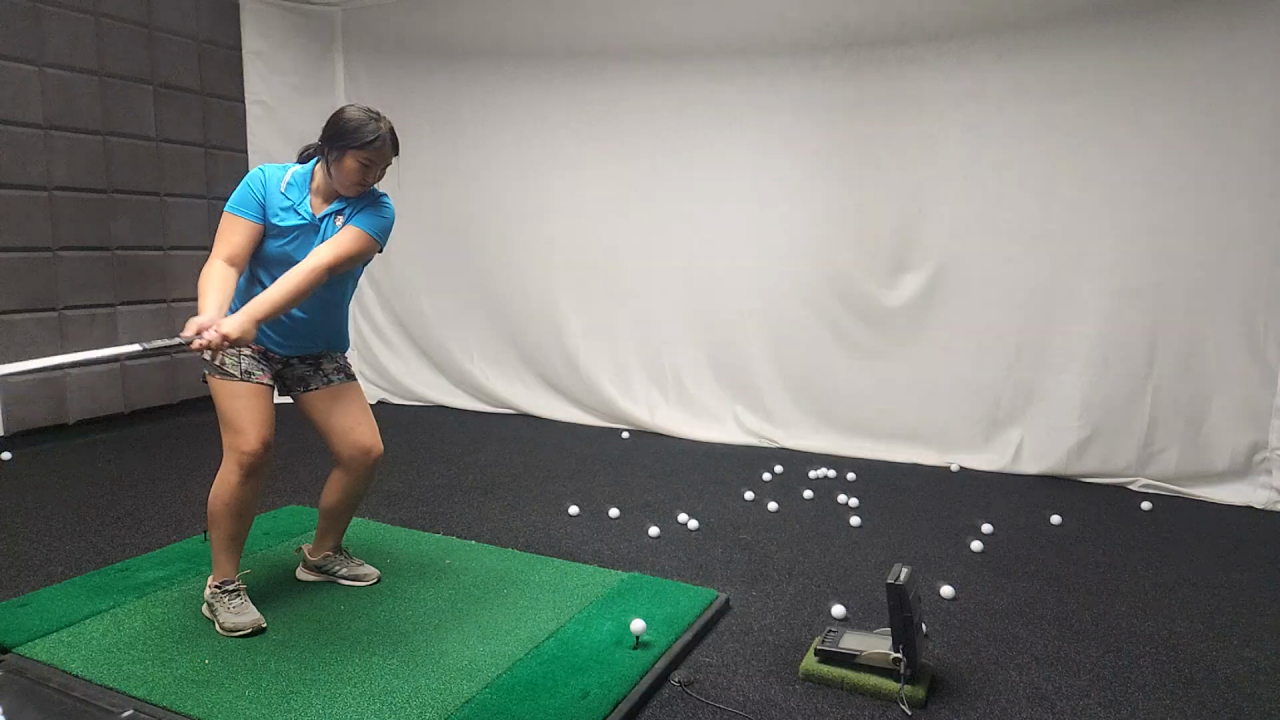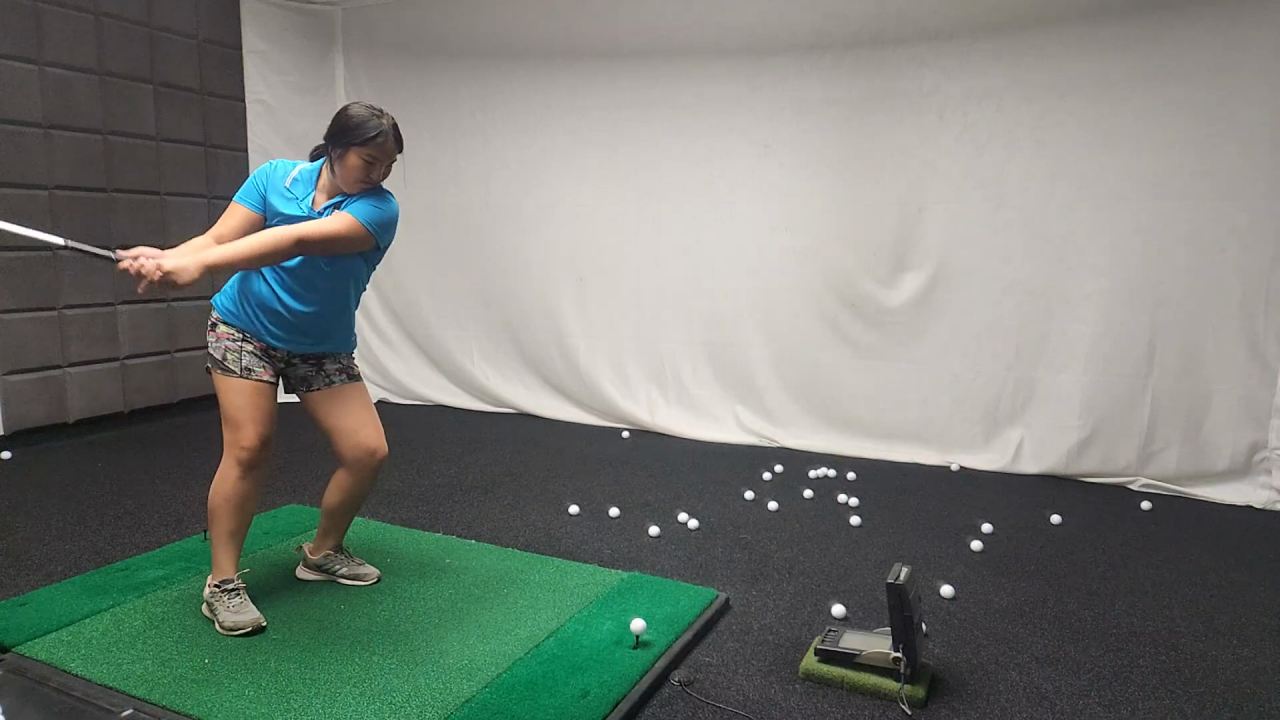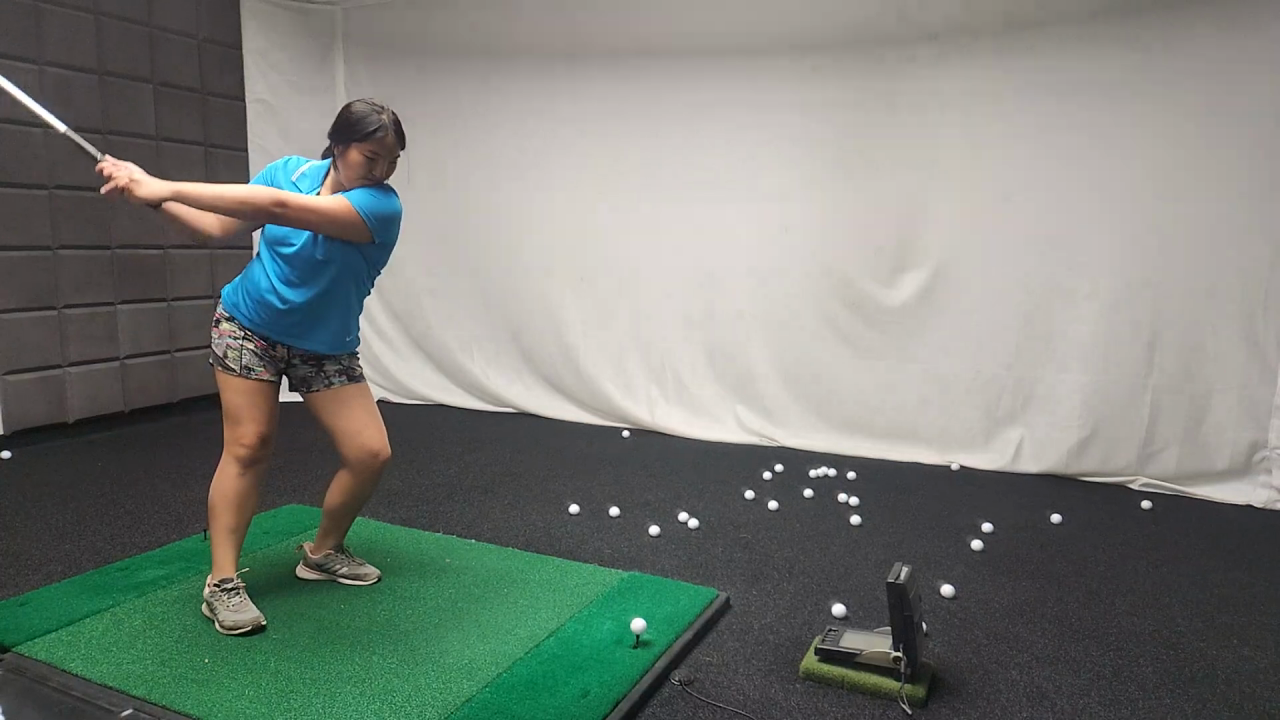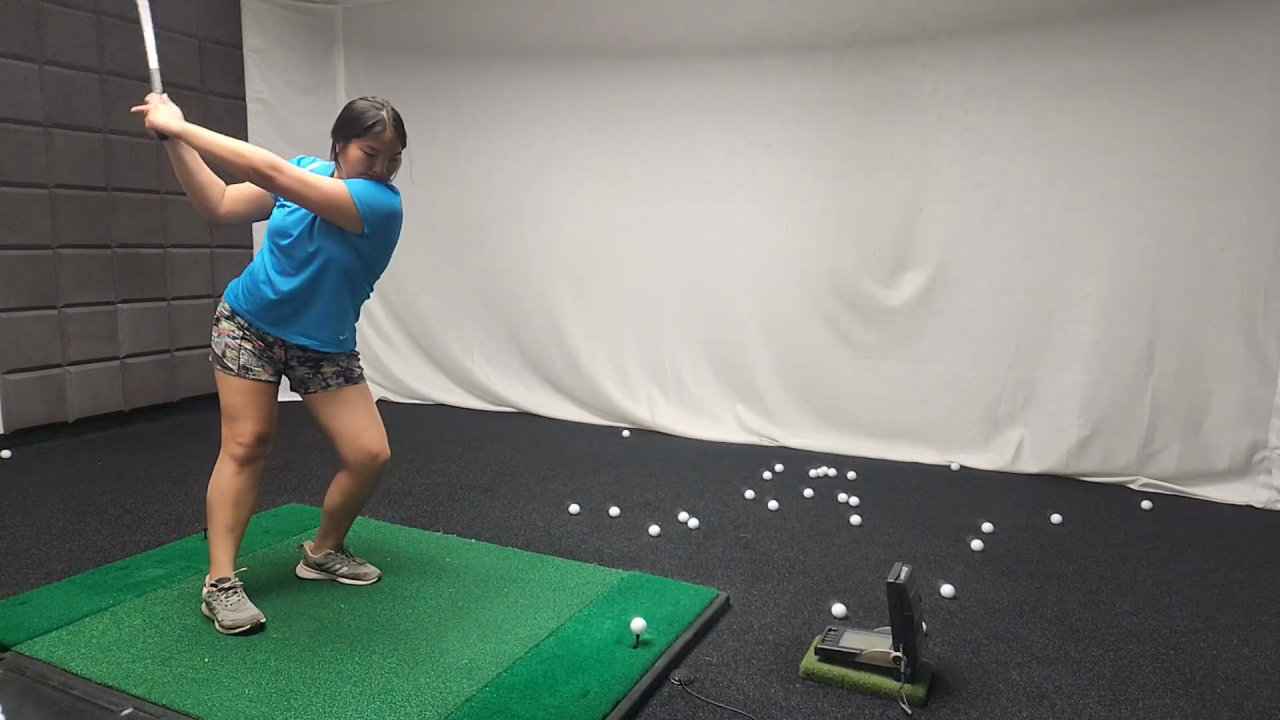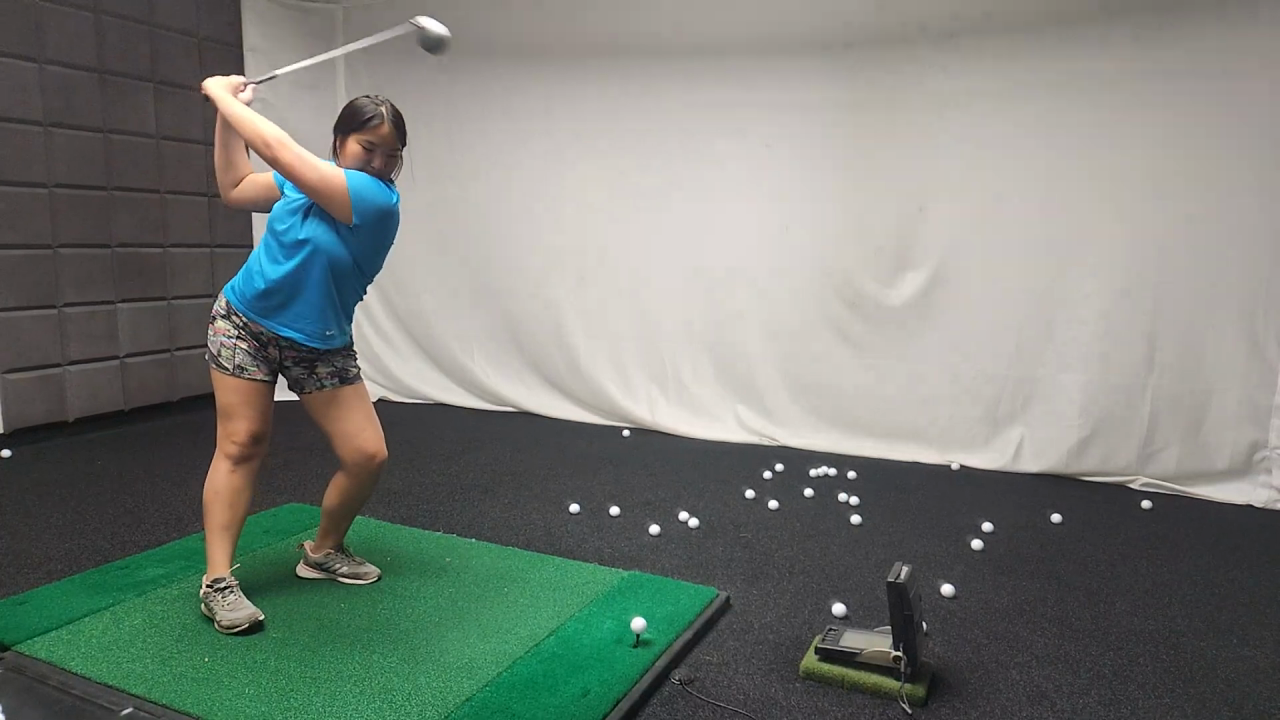
dt=0.7s
person 1, frame 1
left shoulder: (376, 210)
right shoulder: (265, 183)
left elbow: (318, 267)
right elbow: (225, 261)
left wrist: (246, 318)
right wrist: (212, 316)
left hip: (319, 349)
right hip: (242, 340)
left knee: (363, 451)
right knee: (249, 450)
left ankle: (322, 553)
right ankle: (222, 584)
person 1, frame 2
left shoulder: (380, 209)
right shoulder: (275, 176)
left elbow: (298, 240)
right elbow: (217, 239)
left wrist: (198, 266)
right wrist: (164, 256)
left hip: (323, 347)
right hip: (246, 328)
left knee: (368, 451)
right knee: (248, 448)
left ankle: (322, 552)
right ankle: (222, 583)
person 1, frame 3
left shoulder: (382, 205)
right shoulder: (290, 169)
left elbow: (277, 207)
right elbow: (218, 226)
left wrist: (166, 187)
right wrist: (155, 196)
left hip: (326, 346)
right hip: (248, 326)
left knee: (370, 453)
right knee: (248, 447)
left ankle: (323, 552)
right ankle: (222, 582)
person 1, frame 4
left shoulder: (383, 204)
right shoulder: (306, 170)
left elbow: (269, 170)
right elbow: (218, 205)
left wrist: (178, 125)
right wrist: (173, 140)
left hip: (325, 347)
right hip: (248, 324)
left knee: (370, 454)
right knee: (246, 445)
left ankle: (323, 551)
right ankle: (220, 581)
person 1, frame 5
left shoulder: (380, 202)
right shoulder: (307, 175)
left elbow: (276, 147)
right elbow: (234, 189)
left wrist: (223, 96)
right wrist: (225, 109)
left hip: (321, 345)
right hip: (245, 321)
left knee: (367, 455)
right knee: (241, 445)
left ankle: (323, 551)
right ankle: (217, 581)
